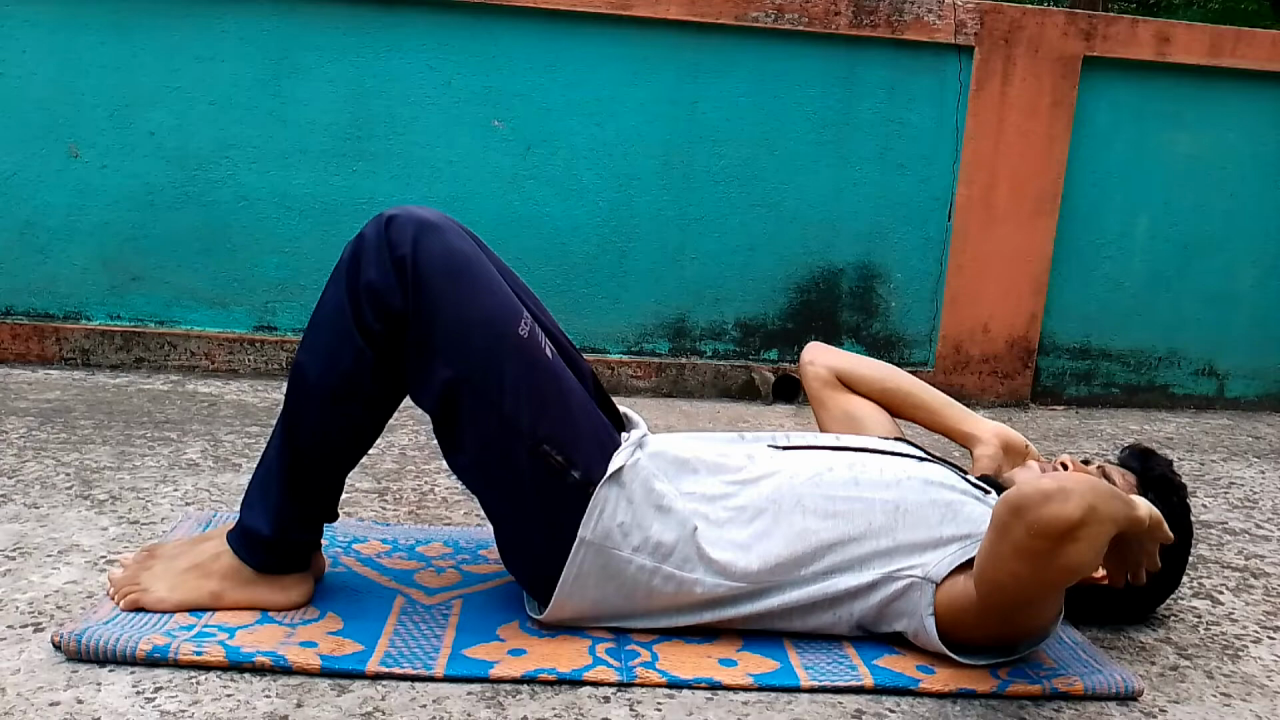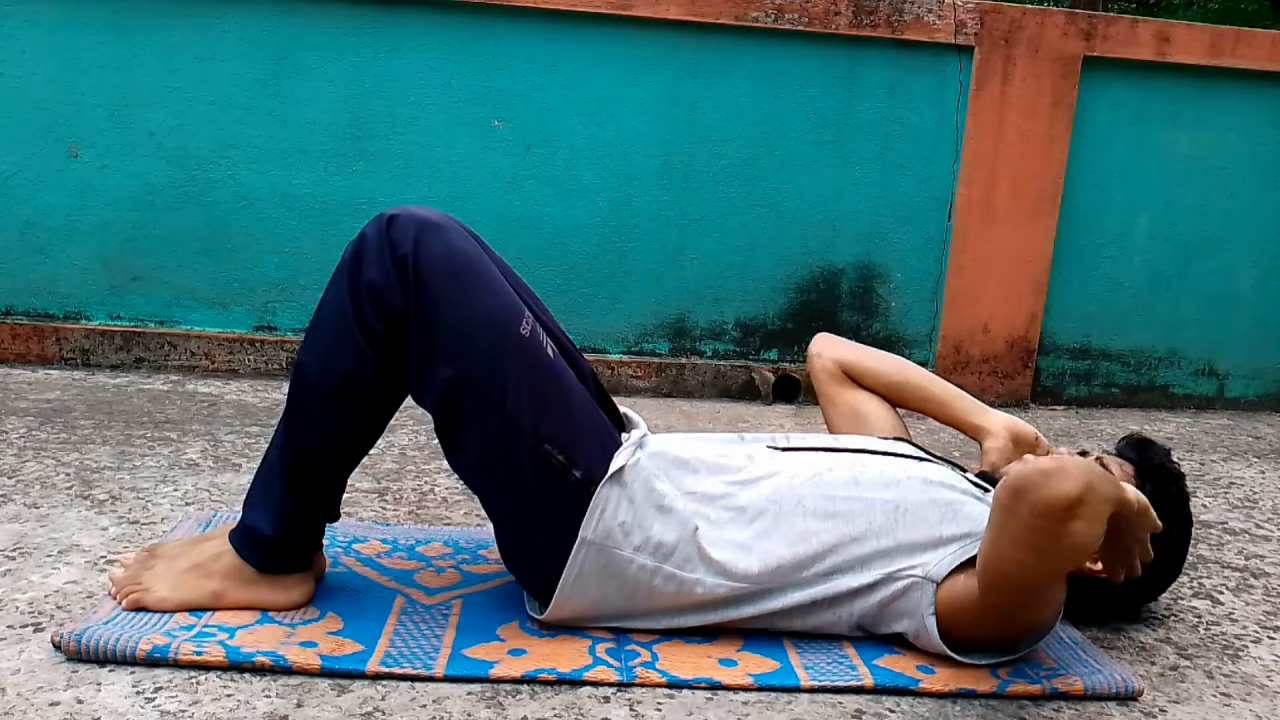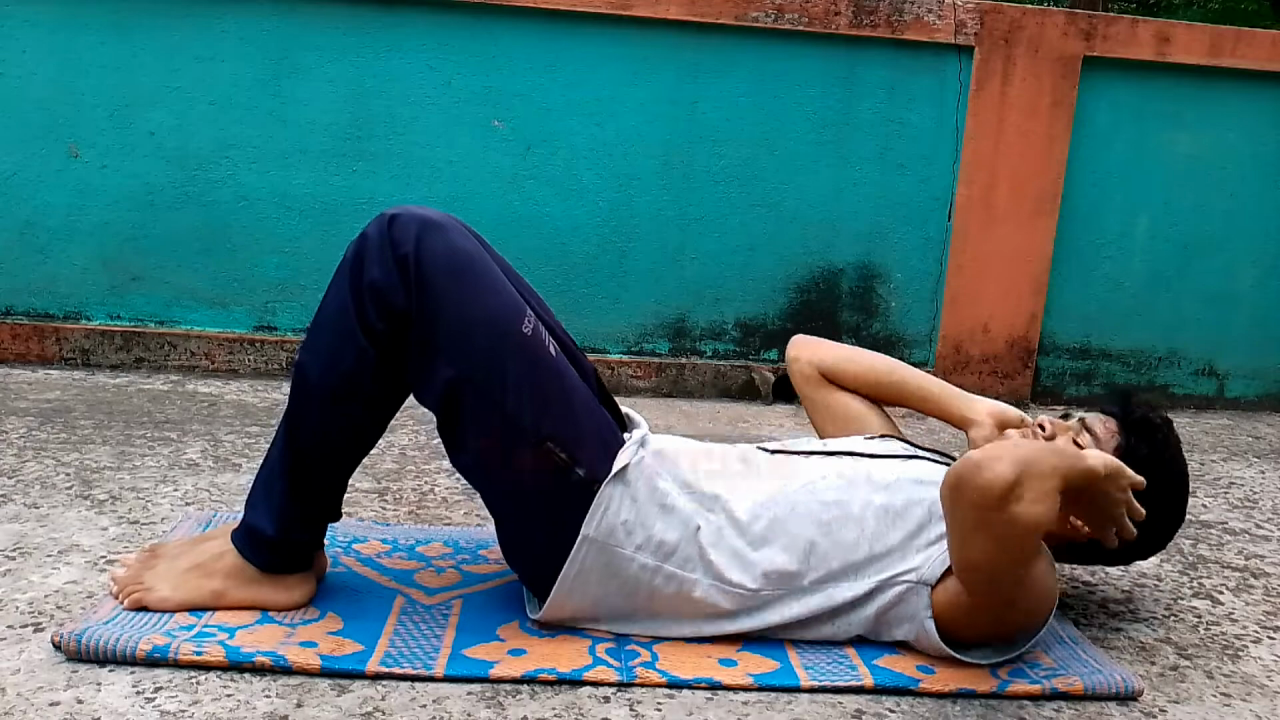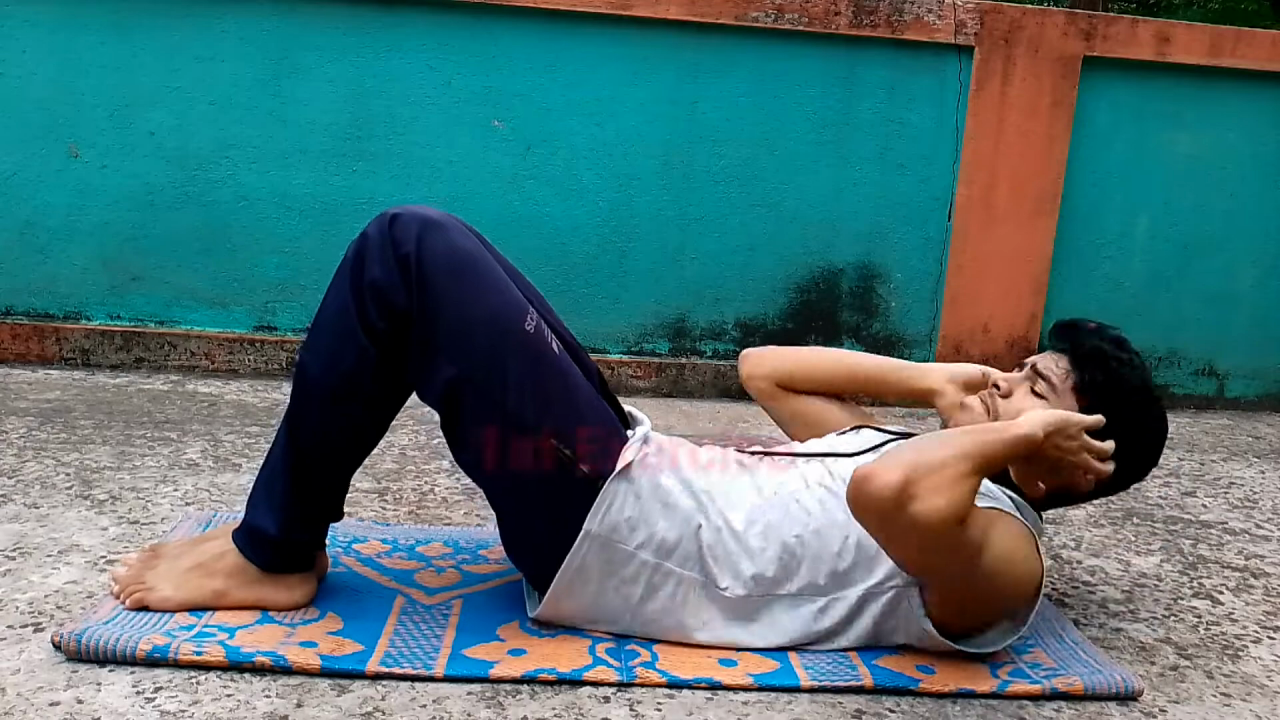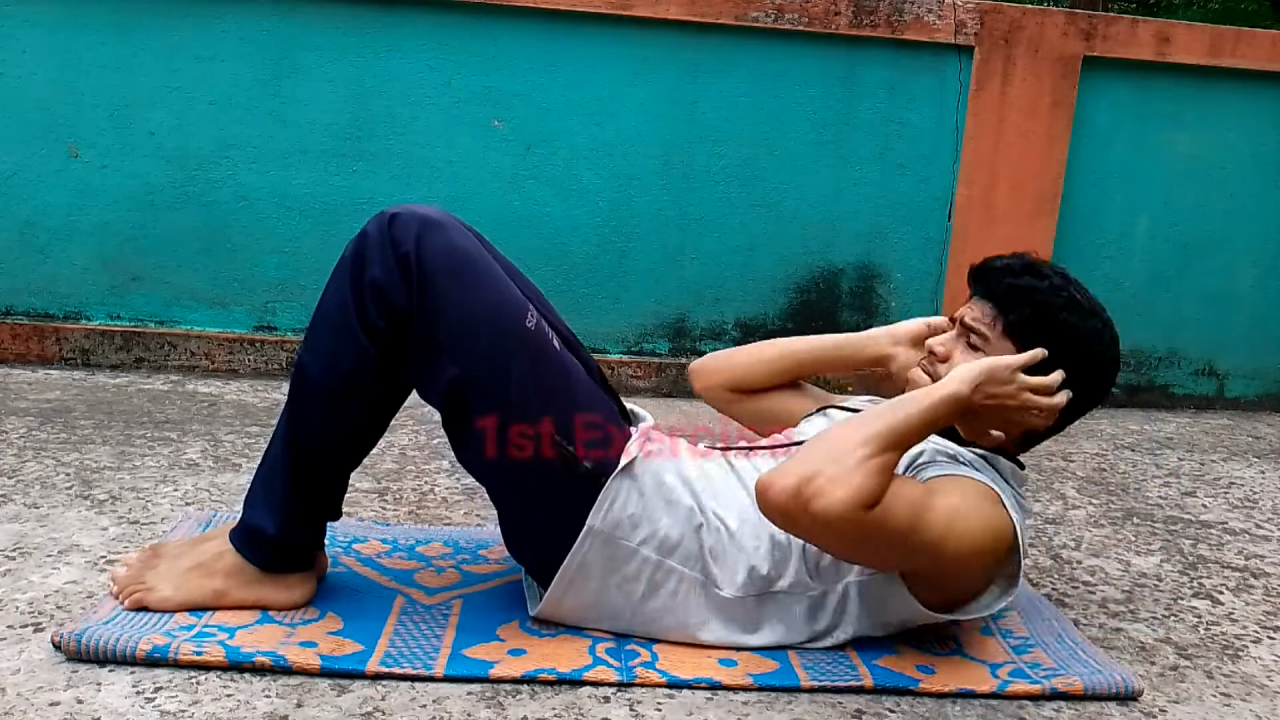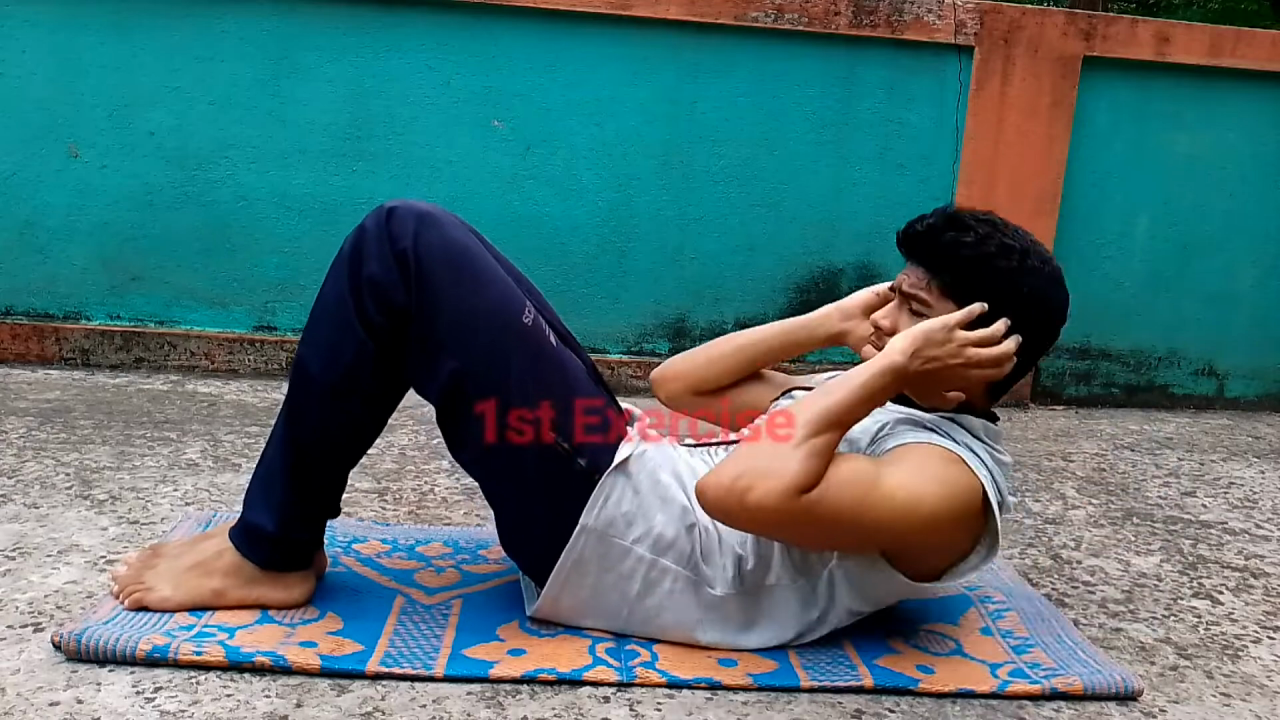
dt=0.1s
person 1, frame 1
left shoulder: (1004, 601)
right shoulder: (941, 486)
left elbow: (1051, 506)
right elbow: (821, 359)
left wrist: (1122, 514)
right wrist: (978, 429)
left hip: (602, 531)
right hip: (632, 473)
left knee: (408, 253)
right knee: (415, 249)
left ankle: (267, 558)
right ankle: (277, 536)
person 1, frame 2
left shoulder: (1007, 599)
right shoulder: (940, 484)
left elbow: (1048, 493)
right elbow: (828, 351)
left wrist: (1116, 504)
right wrist: (987, 420)
left hip: (602, 530)
right hip: (634, 470)
left knee: (408, 252)
right knee: (413, 248)
left ankle: (270, 558)
right ankle: (279, 534)
person 1, frame 3
left shoulder: (1007, 582)
right shoulder: (911, 453)
left elbow: (992, 484)
right elbow: (807, 354)
left wrist: (1047, 468)
right wrist: (968, 408)
left hip: (610, 536)
right hip: (636, 483)
left knee: (410, 251)
right knee: (415, 250)
left ankle: (271, 557)
right ankle: (282, 538)
person 1, frame 4
left shoulder: (996, 566)
right shoulder: (904, 443)
left elbow: (886, 494)
right elbow: (762, 365)
left wrist: (1008, 439)
right wrist: (935, 382)
left hip: (609, 531)
right hip: (633, 475)
left knee: (412, 251)
right knee: (416, 248)
left ankle: (273, 555)
right ankle: (283, 537)
person 1, frame 5
left shoulder: (978, 521)
right shoulder: (903, 425)
left elbow: (795, 494)
right elbow: (715, 376)
left wrist: (941, 399)
right wrist: (883, 349)
left hip: (610, 539)
right hip: (639, 480)
left knee: (408, 250)
right knee: (417, 251)
left ankle: (270, 555)
right ankle: (288, 537)
person 1, frame 6
left shoulder: (947, 488)
right shoulder: (877, 410)
left elbow: (739, 493)
right elbow: (676, 379)
left wrist: (885, 366)
right wrist: (830, 324)
left hip: (603, 535)
right hip: (624, 476)
left knee: (407, 245)
right knee: (416, 240)
left ankle: (270, 555)
right ankle: (286, 535)
